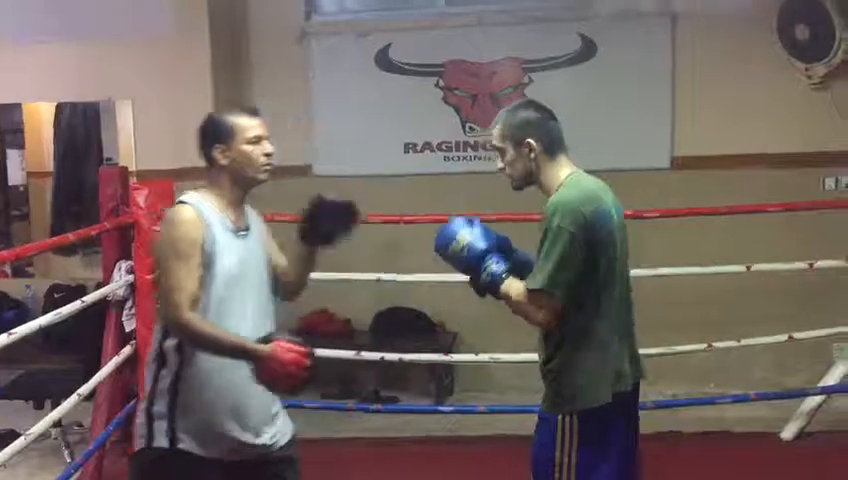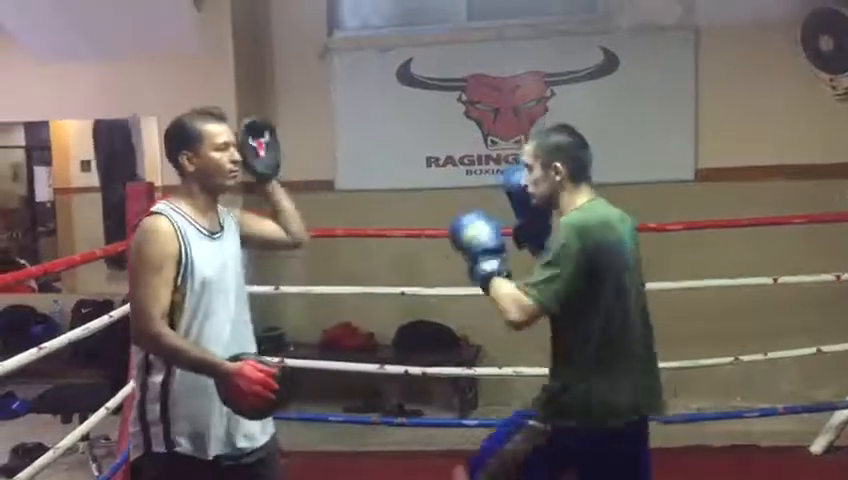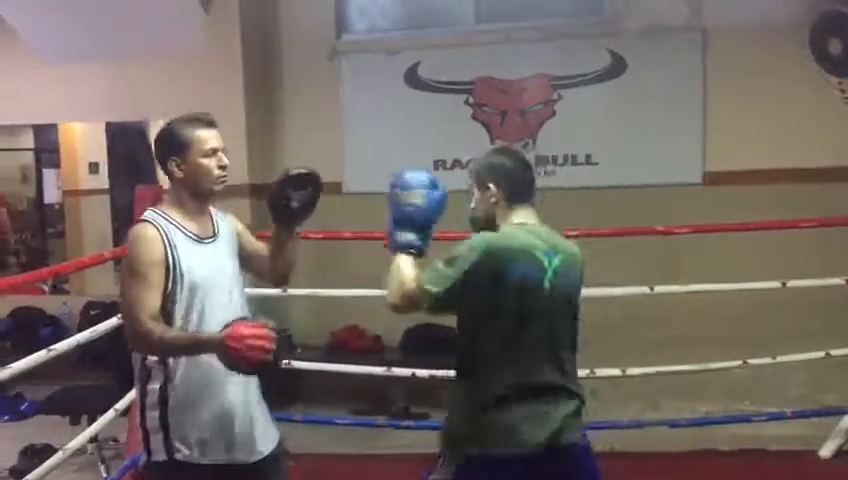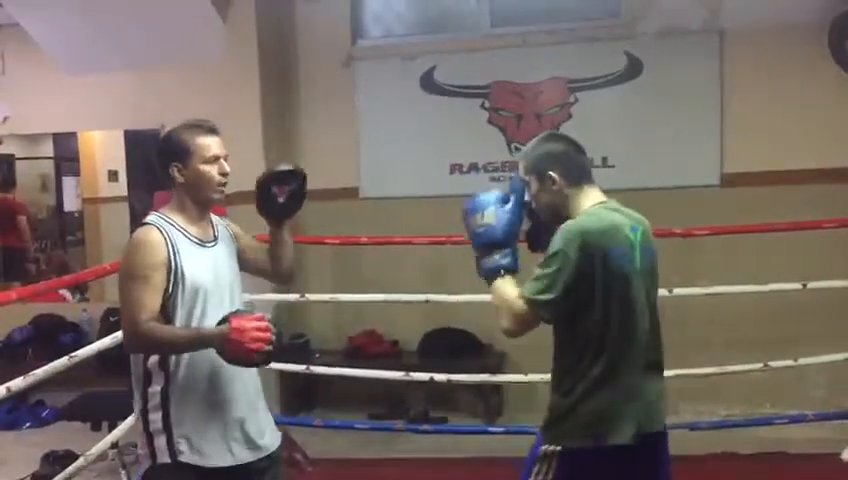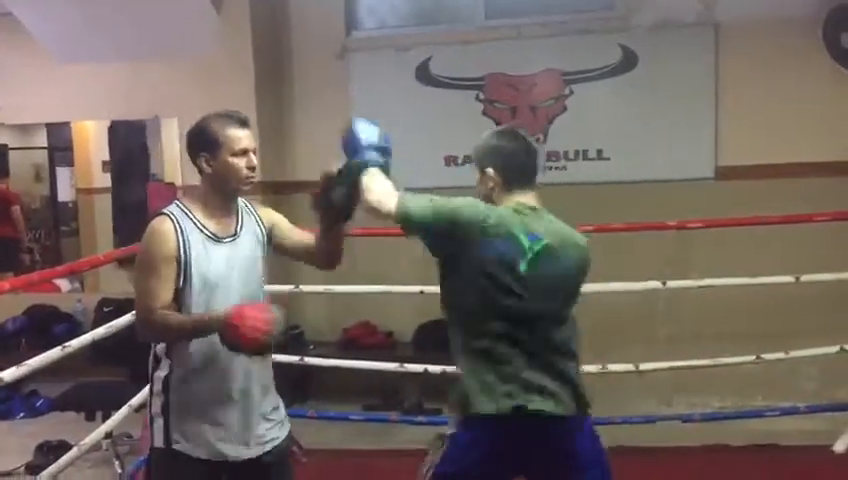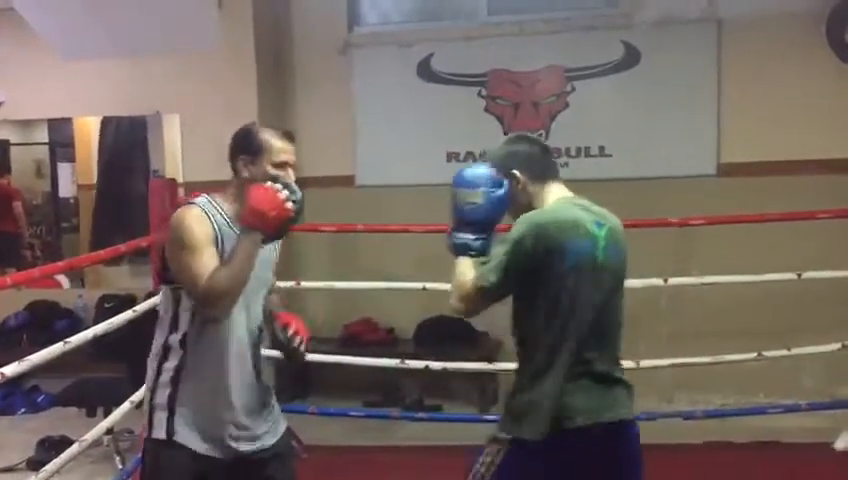
dt=0.4s
person 1, frame 1
left shoulder: (253, 221)
right shoulder: (186, 220)
left elbow: (287, 287)
right elbow: (179, 317)
left wrist: (312, 244)
right wrist: (258, 353)
right hip: (184, 422)
person 1, frame 2
left shoulder: (231, 220)
right shoulder: (160, 230)
left elbow: (294, 235)
right elbow: (149, 332)
left wrist: (268, 180)
right wrist: (225, 370)
right hip: (177, 428)
person 1, frame 3
left shoulder: (227, 225)
right shoulder: (149, 237)
left elbow: (277, 272)
right elbow: (139, 333)
left wrist: (286, 226)
right wrist: (216, 342)
right hip: (180, 430)
person 1, frame 4
left shoulder: (225, 231)
right shoulder: (151, 241)
left elbow: (282, 271)
right elbow: (137, 333)
left wrist: (280, 221)
right wrist: (216, 336)
right hip: (182, 429)
person 1, frame 5
left shoulder: (258, 218)
right shoulder: (166, 230)
left elbow: (324, 256)
right elbow: (150, 322)
left wrist: (333, 216)
right wrist: (219, 323)
right hip: (188, 417)
person 1, frame 6
left shoulder: (267, 226)
right shoulder: (193, 221)
right elbow: (215, 303)
left wrist: (280, 318)
right wrist: (254, 233)
left hip: (250, 407)
right hip: (187, 414)
person 2, frame 1
left shoulder: (567, 206)
right shoulder: (594, 190)
left elbow: (541, 310)
left wrist: (488, 268)
right wrist: (514, 261)
left hip: (583, 386)
right hip: (614, 375)
person 2, frame 2
left shoulder: (577, 229)
right shoulder: (616, 221)
left elbow: (519, 312)
left wrist: (488, 264)
right wrist: (534, 234)
left hip: (577, 405)
right hip: (630, 401)
person 2, frame 3
left shoulder: (487, 250)
right shoulder: (569, 255)
left elbow: (401, 299)
left wrist: (406, 234)
left hip: (490, 438)
right hip: (560, 433)
person 2, frame 4
left shoulder: (578, 234)
right shoulder: (636, 225)
left elbow: (515, 321)
left wrist: (495, 254)
right wrist: (543, 233)
left hip: (586, 427)
right hip: (645, 418)
person 2, frame 5
left shoulder: (468, 220)
right shoulder: (574, 246)
left elbow: (382, 201)
left wrist: (368, 159)
left hip: (495, 415)
right hip: (563, 413)
person 2, frame 6
left shoulder: (537, 227)
right shoulder: (609, 224)
left elbow: (464, 302)
left wrist: (468, 233)
left hip: (548, 417)
right hip: (611, 413)
